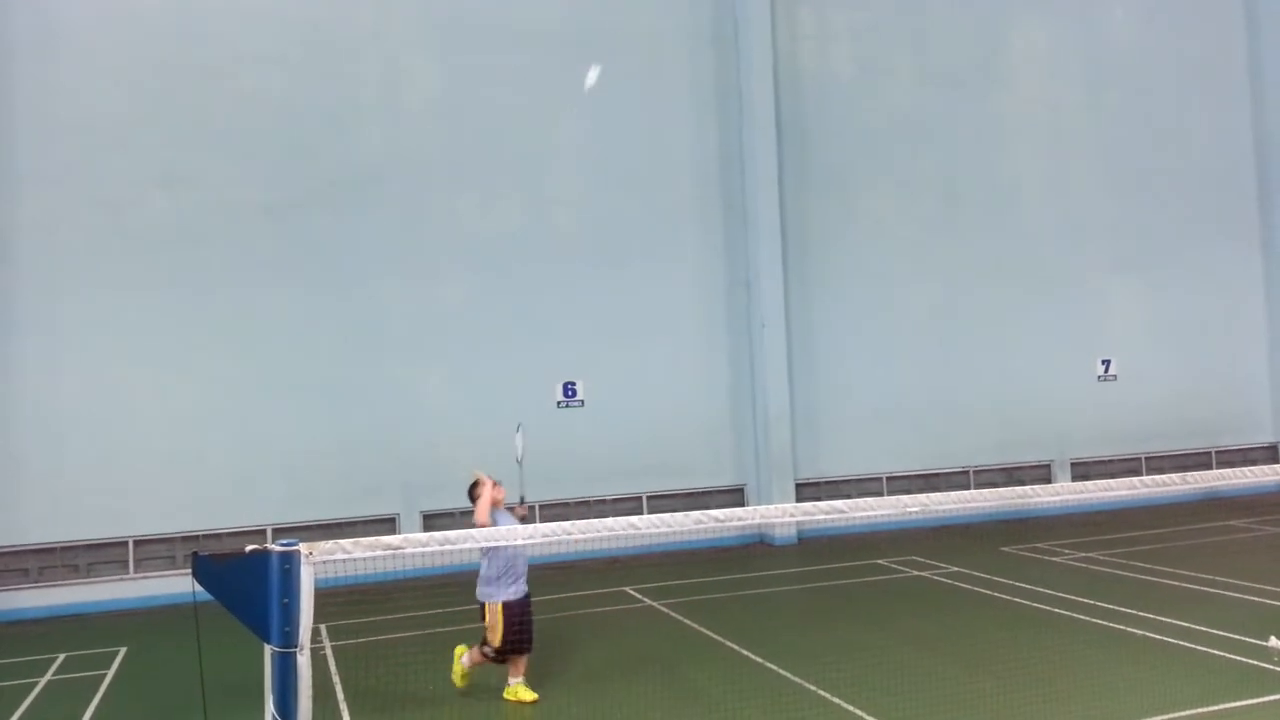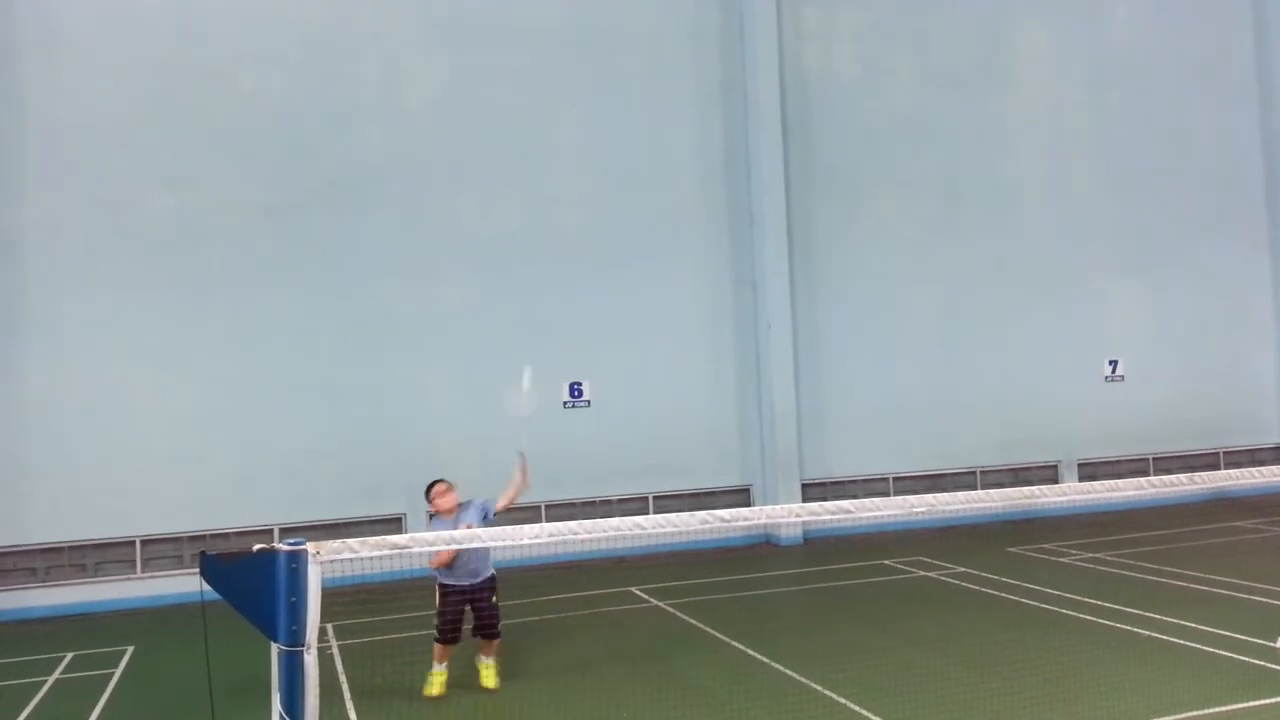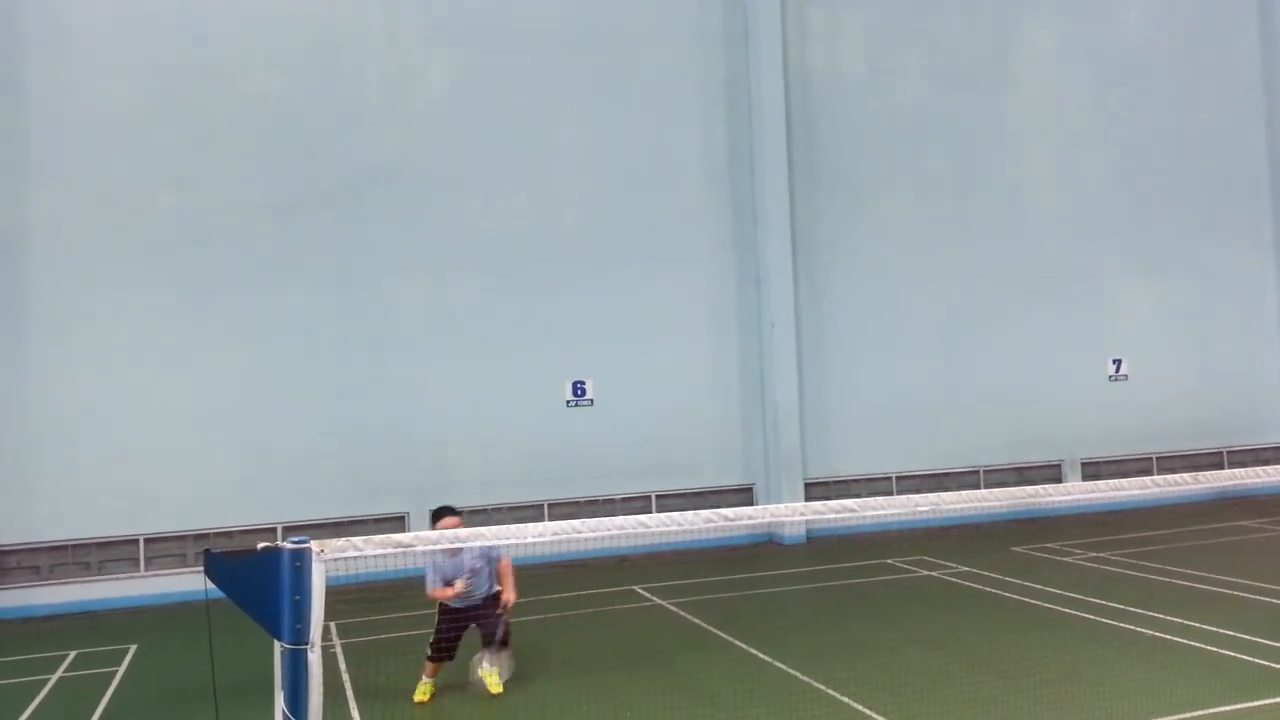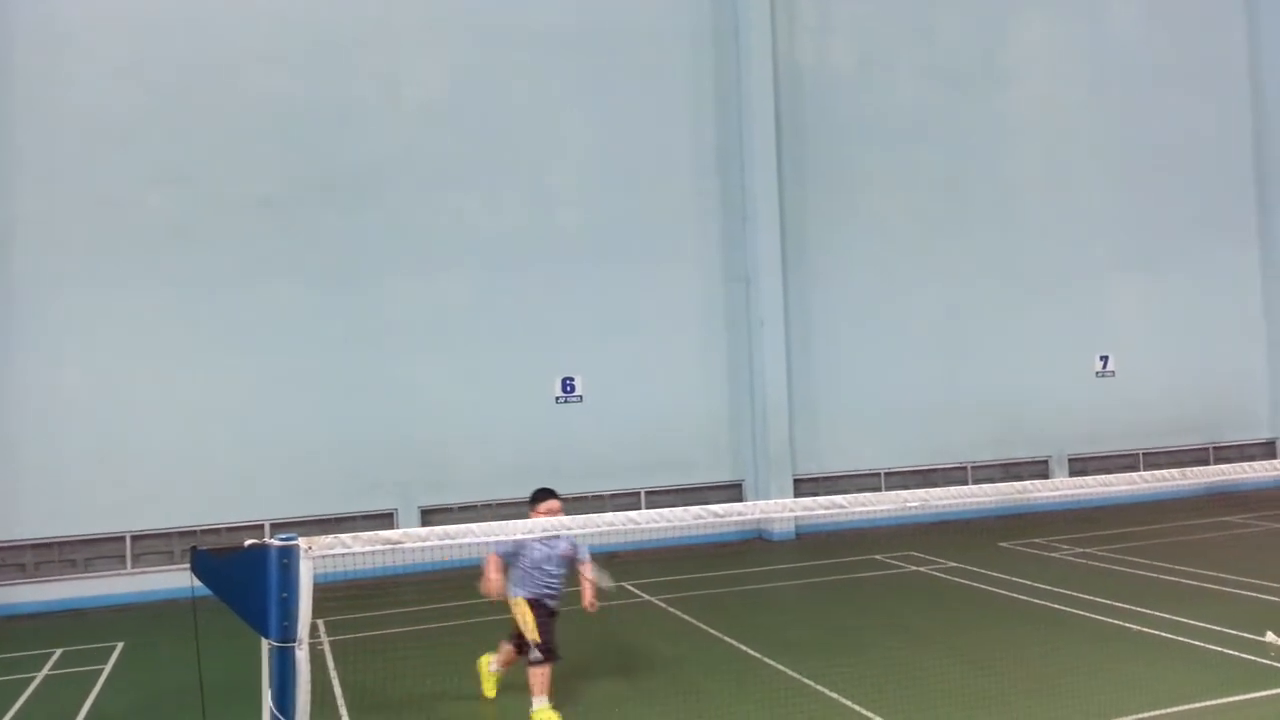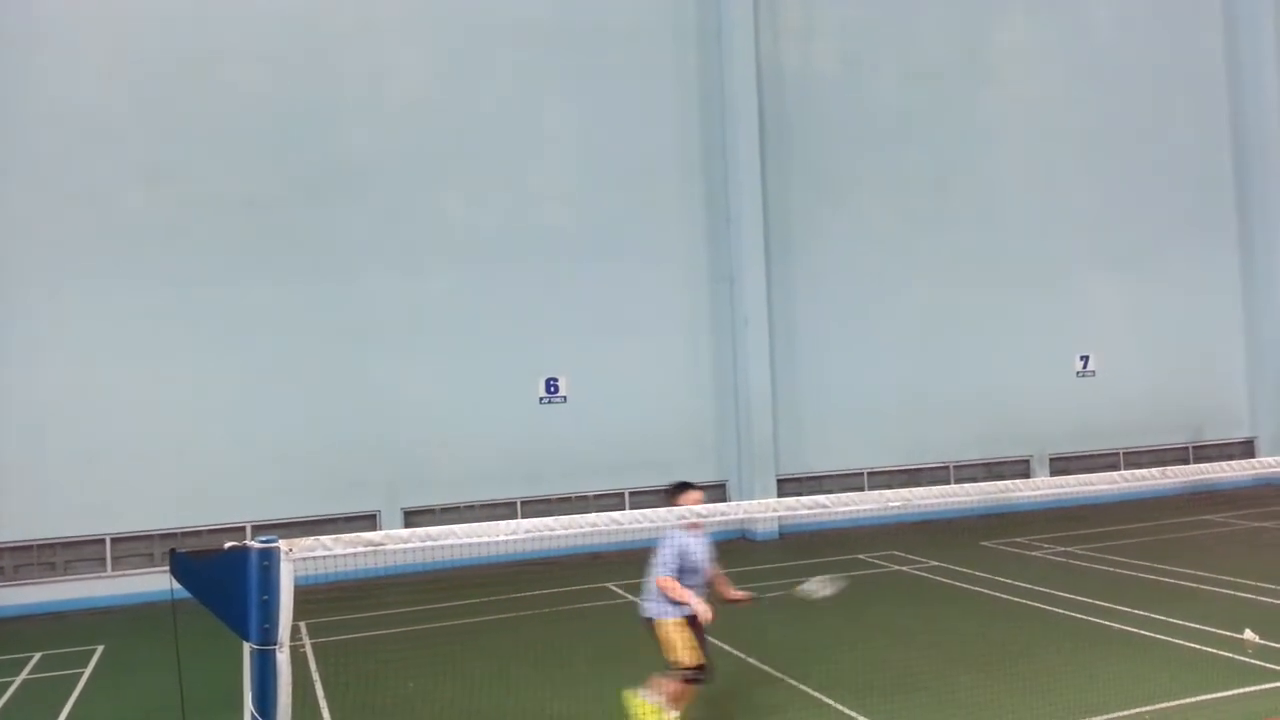
dt=0.4s
person 1, frame 1
left shoulder: (505, 514)
right shoulder: (489, 515)
right elbow: (482, 522)
left wrist: (518, 516)
right wrist: (486, 490)
left hip: (519, 591)
right hip: (497, 596)
left knee: (523, 642)
right knee: (499, 649)
left ankle: (515, 686)
right ankle: (465, 659)
person 1, frame 2
left shoulder: (474, 507)
right shoulder: (434, 529)
left elbow: (502, 503)
right elbow: (435, 563)
left wrist: (518, 484)
right wrist: (456, 546)
left hip: (483, 580)
right hip: (450, 585)
left knee: (489, 628)
right knee: (446, 632)
left ankle: (486, 663)
right ankle: (438, 671)
person 1, frame 3
left shoulder: (479, 542)
right shoulder: (436, 559)
left elbow: (502, 560)
right elbow: (432, 592)
left wrist: (509, 590)
right wrist: (452, 591)
left hip: (486, 598)
right hip: (454, 605)
left knee: (499, 636)
right knee: (438, 647)
left ankle: (490, 669)
right ankle: (427, 682)
person 1, frame 4
left shoulder: (569, 537)
right shoulder: (521, 537)
left elbow: (584, 563)
right elbow: (495, 556)
left wrist: (588, 591)
right wrist: (493, 576)
left hip: (549, 601)
right hip: (526, 599)
left knee: (523, 643)
right knee: (541, 650)
left ankle: (492, 665)
person 1, frame 5
left shoulder: (702, 537)
right shoulder: (673, 541)
left elbow: (709, 570)
right elbow: (662, 580)
left wrist: (727, 591)
right wrist: (694, 601)
left hip: (684, 613)
right hip: (667, 614)
left knee: (693, 669)
right knee: (691, 669)
right ankle: (647, 700)
